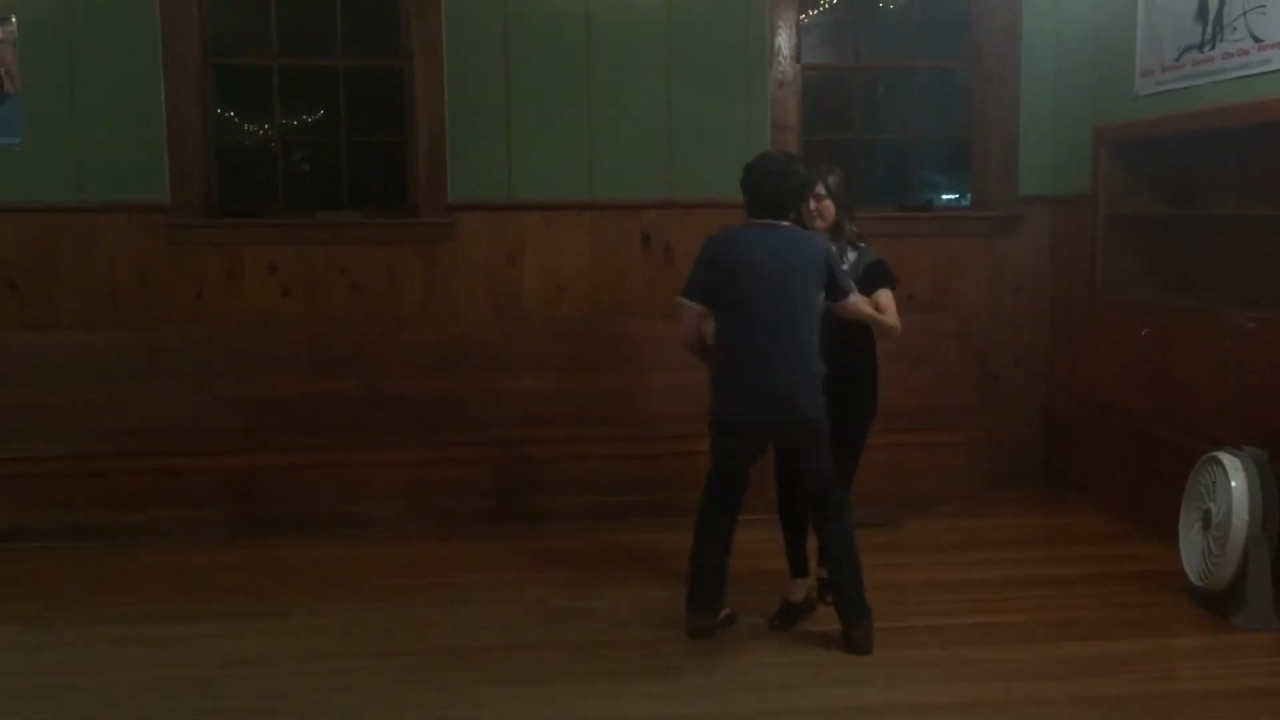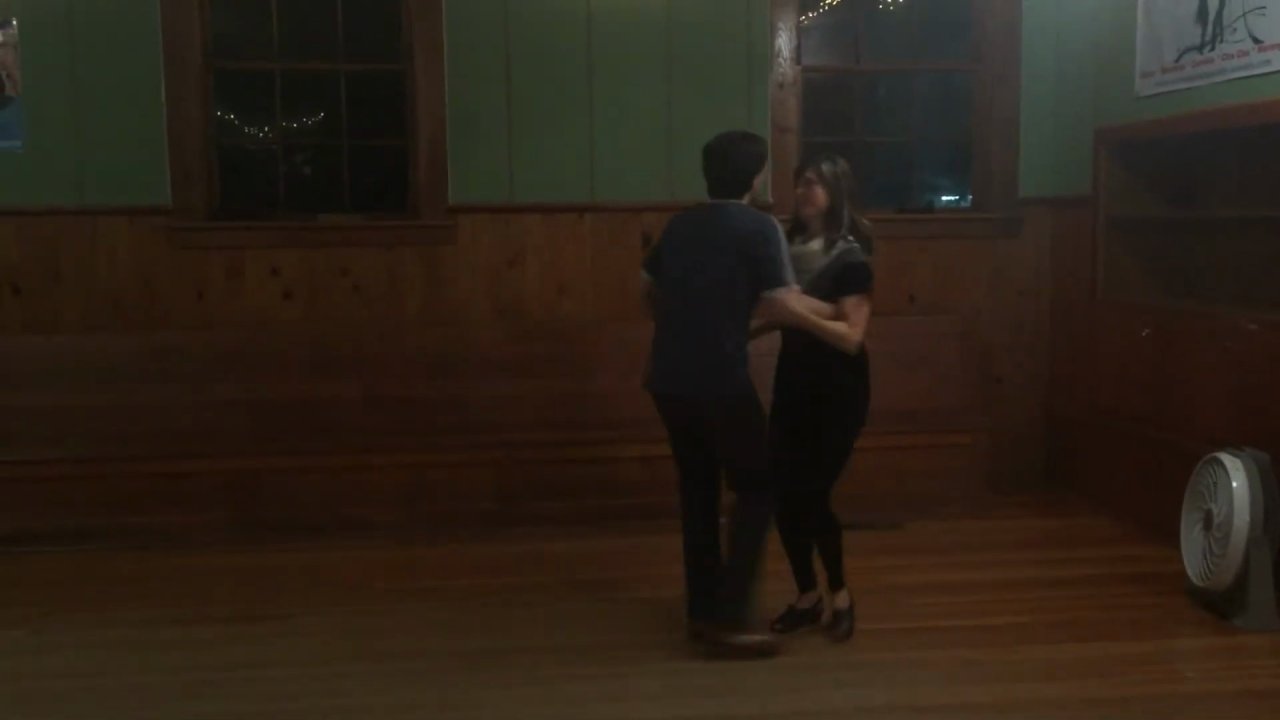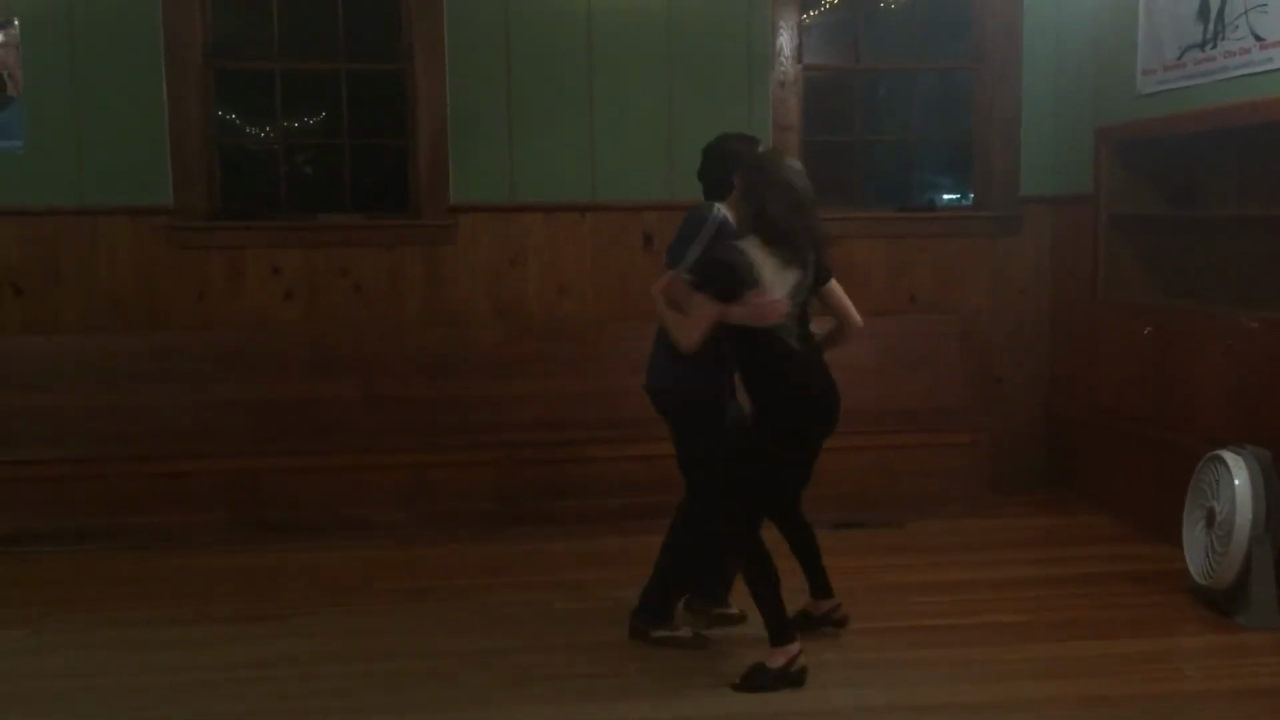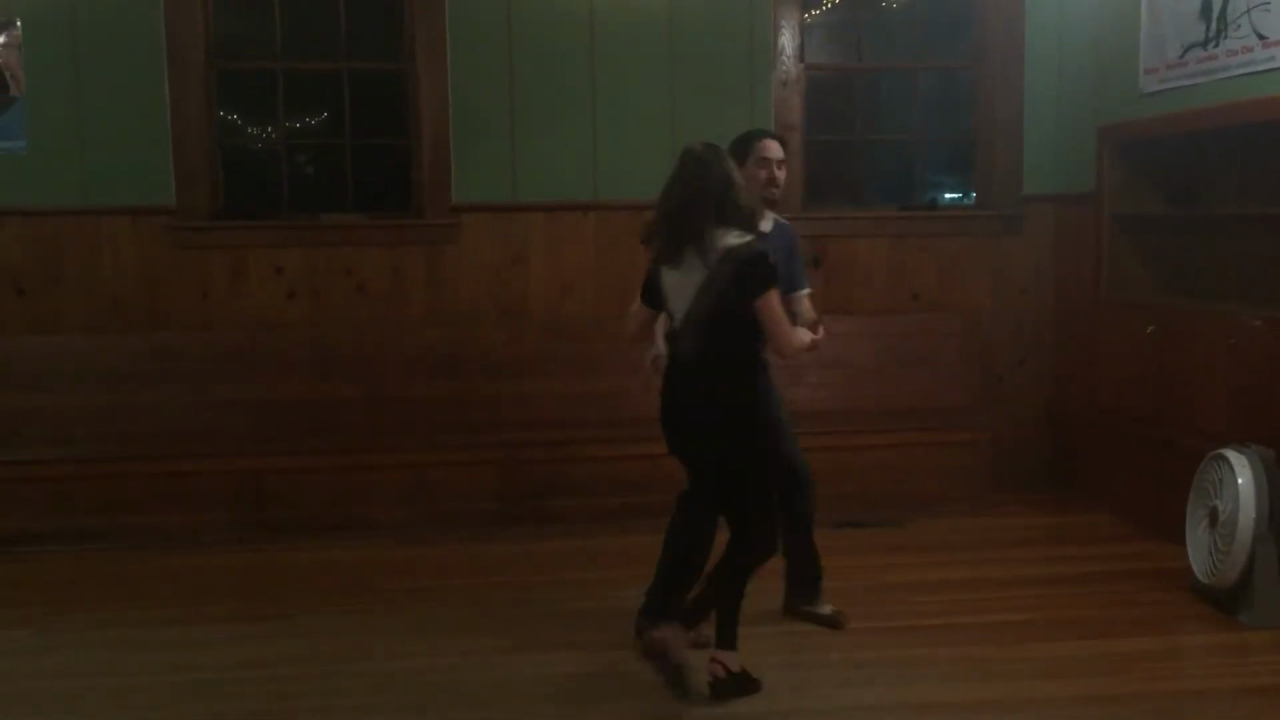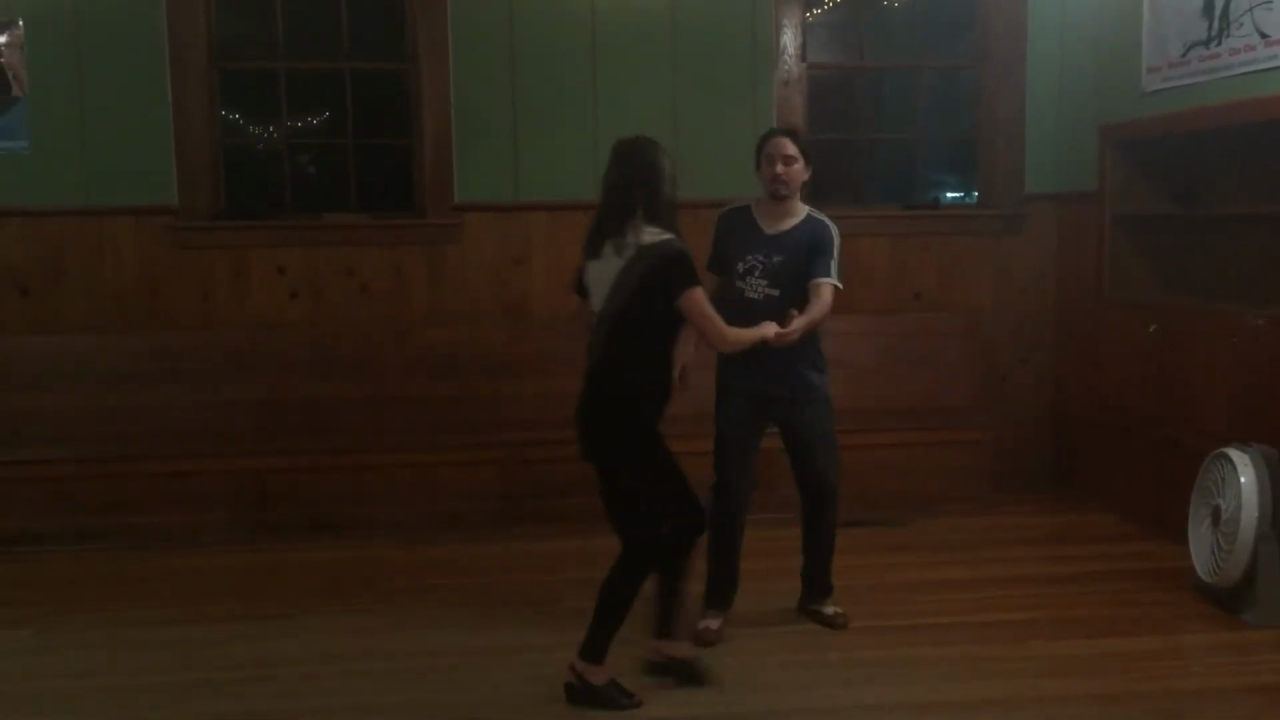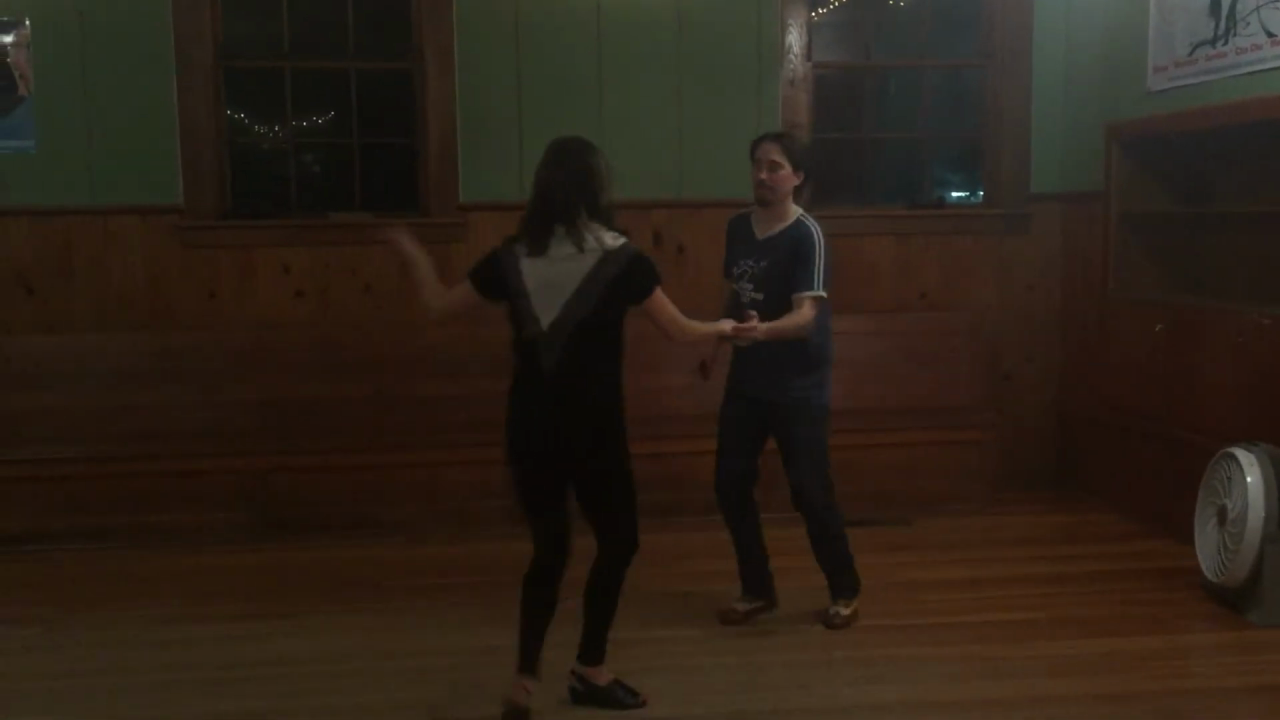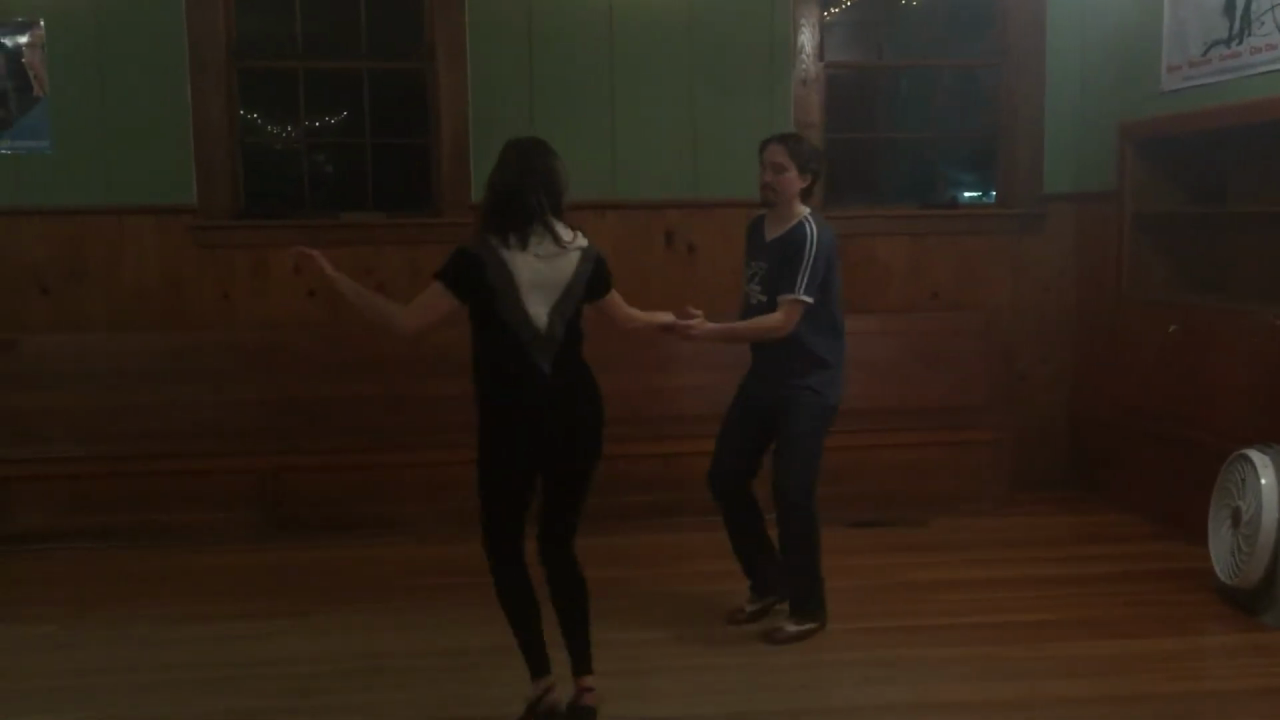
dt=0.3s
person 1, frame 1
left shoulder: (865, 262)
left elbow: (893, 325)
left hip: (851, 385)
left knee: (837, 481)
right knee: (789, 478)
left ankle: (828, 567)
right ankle: (799, 586)
person 1, frame 2
left shoulder: (850, 259)
right shoulder: (789, 248)
left elbow: (852, 338)
left wrist: (800, 314)
right wrist: (751, 330)
left hip: (840, 391)
right hip: (794, 383)
left knee: (810, 495)
right knee: (782, 490)
left ankle: (839, 595)
right ankle: (806, 596)
person 1, frame 3
left shoulder: (729, 258)
right shoulder: (807, 253)
left elbow: (688, 338)
right elbow: (852, 323)
left wrist: (668, 296)
left hip: (780, 404)
right hip: (819, 395)
left knee: (741, 521)
right knee: (784, 503)
left ankle: (785, 654)
right ankle: (825, 601)
person 1, frame 4
left shoulder: (668, 258)
right shoulder: (750, 256)
left elbow: (638, 326)
right elbow: (785, 343)
right wrist: (805, 333)
left hip: (684, 410)
right hip: (738, 410)
left knee: (743, 526)
right knee: (760, 531)
left ankle: (727, 658)
right ankle: (674, 629)
person 1, frame 5
left shoulder: (598, 251)
right shoulder: (665, 254)
left elbow: (582, 302)
right elbow: (720, 338)
right wrist: (767, 330)
left hip: (606, 410)
right hip: (623, 417)
left knee: (685, 519)
right knee: (641, 540)
left ankle: (668, 644)
right ankle: (588, 670)
person 1, frame 6
left shoulder: (512, 256)
right shoulder: (619, 256)
left elbow: (439, 305)
right elbow: (681, 331)
left wrist: (414, 255)
right wrist: (722, 327)
left hip: (529, 422)
right hip: (591, 423)
left knee: (550, 547)
right knee: (619, 540)
right ankle: (591, 671)
person 1, frame 7
left shoulder: (480, 257)
right shoulder: (580, 253)
left elbow: (408, 321)
right elbow: (627, 318)
left wrist: (336, 277)
right wrist: (667, 320)
left hip: (513, 423)
right hip: (578, 417)
left knee: (504, 550)
right knee: (558, 545)
person 2, frame 1
left shoulder: (719, 247)
right shoulder: (817, 249)
left elbow: (691, 332)
right elbow: (852, 307)
right wrist: (874, 305)
left hip: (739, 403)
right hip: (802, 402)
left knee: (720, 497)
right knee: (827, 504)
left ankle: (703, 607)
right ankle: (858, 622)
person 2, frame 2
left shoulder: (681, 225)
right shoulder: (759, 228)
left elbow: (651, 295)
right elbow: (785, 308)
right wrist: (839, 311)
left hip: (667, 379)
right hip: (721, 382)
left knee: (698, 492)
right knee: (756, 491)
left ankle: (705, 610)
right ankle: (727, 619)
person 2, frame 3
left shoulder: (713, 223)
right shoulder: (713, 224)
right wrist: (756, 313)
left hip: (701, 378)
right hip: (688, 382)
left knee: (723, 480)
right knee: (709, 489)
left ankle: (713, 597)
right ankle: (653, 615)
person 2, frame 4
left shoulder: (785, 236)
left elbow: (799, 303)
left wrist: (810, 323)
right wrist: (660, 340)
left knee: (796, 479)
left ankle: (803, 593)
right ankle: (658, 610)
person 2, frame 5
left shoulder: (820, 231)
right shoulder: (730, 223)
left elbow: (824, 299)
right elbow: (717, 292)
left wrist: (800, 326)
right wrist: (690, 343)
left hip: (802, 381)
right hip: (740, 379)
left knee: (821, 486)
right knee: (731, 488)
left ankle: (817, 594)
right ankle: (717, 602)
person 2, frame 6
left shoulder: (807, 235)
right shoulder: (737, 228)
left elbow: (807, 314)
left wrist: (765, 331)
right wrist: (717, 343)
left hip: (799, 385)
right hip: (746, 382)
left knee: (809, 490)
right knee: (730, 485)
left ankle: (844, 589)
right ankle: (757, 589)
person 2, frame 7
left shoulder: (812, 237)
right shoulder: (756, 229)
left elbow: (784, 321)
left wrist: (713, 331)
left hip: (810, 385)
right hip: (764, 378)
left knee: (792, 492)
right knee: (724, 476)
left ankle: (808, 609)
right ankle: (770, 582)
